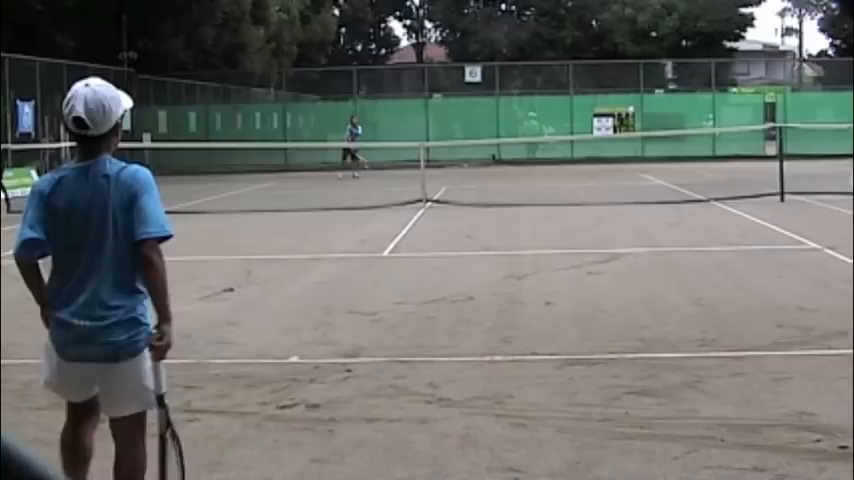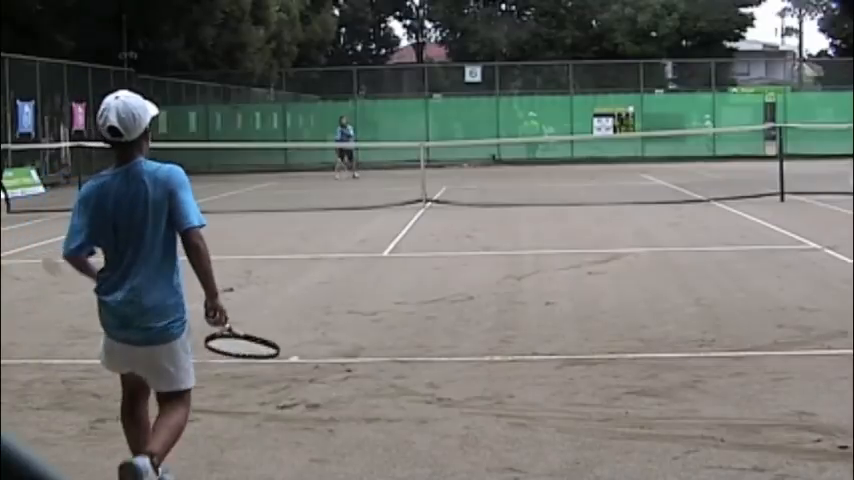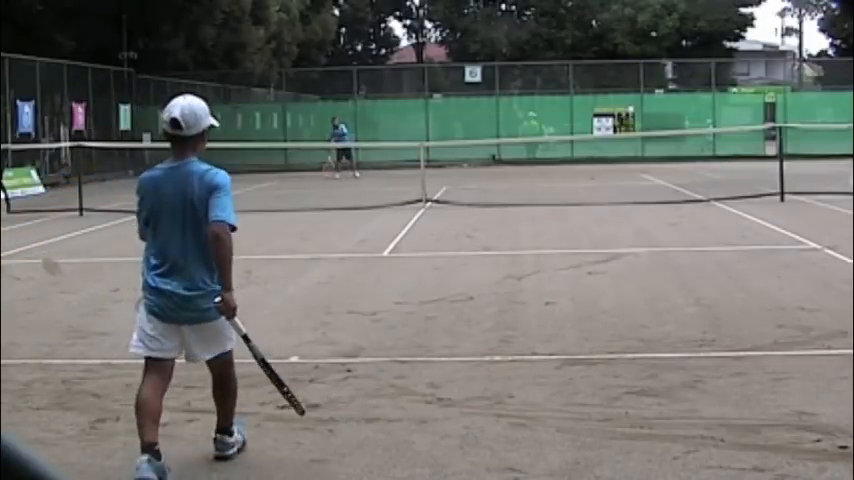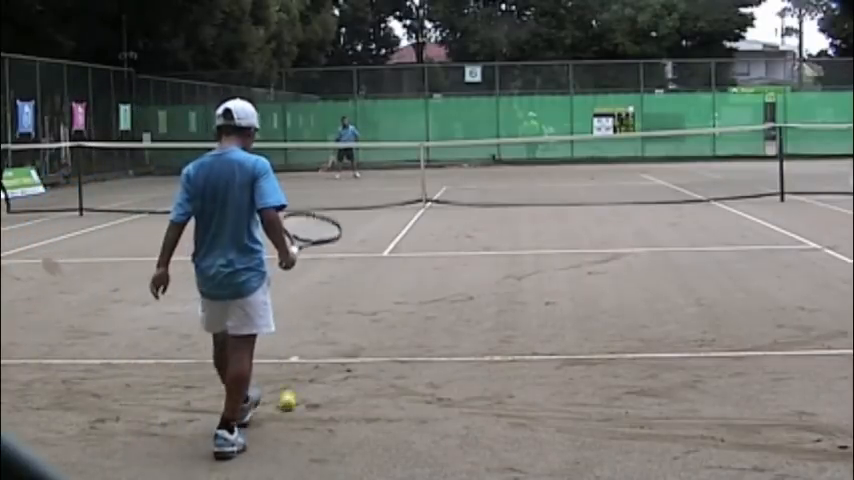
dt=0.4s
person 1, frame 1
left shoulder: (48, 188)
right shoulder: (134, 180)
left elbow: (25, 253)
right elbow: (149, 255)
left wrist: (46, 302)
right wrist: (163, 321)
left hip: (68, 331)
right hip: (123, 332)
left knee: (79, 419)
right knee: (129, 432)
person 1, frame 2
left shoulder: (93, 190)
right shoulder: (170, 178)
left elbow: (74, 253)
right elbow: (193, 239)
right wrist: (212, 295)
left hip: (117, 314)
right hip: (164, 314)
left knee: (133, 393)
right knee: (175, 405)
person 1, frame 3
left shoulder: (148, 182)
right shoulder: (215, 179)
left elbow: (146, 233)
right elbow: (219, 233)
right wrist: (228, 290)
left hip: (159, 295)
right hip: (204, 296)
left knee: (154, 376)
right knee: (223, 369)
right ankle: (225, 436)
person 1, frame 4
left shoulder: (193, 170)
right shoulder: (256, 166)
left elbow: (177, 221)
right elbow: (269, 215)
left wrist: (162, 267)
right wrist: (285, 251)
left hip: (208, 274)
right hip: (245, 272)
left knee: (222, 345)
right knee: (240, 352)
left ankle: (240, 403)
right ankle: (227, 432)
